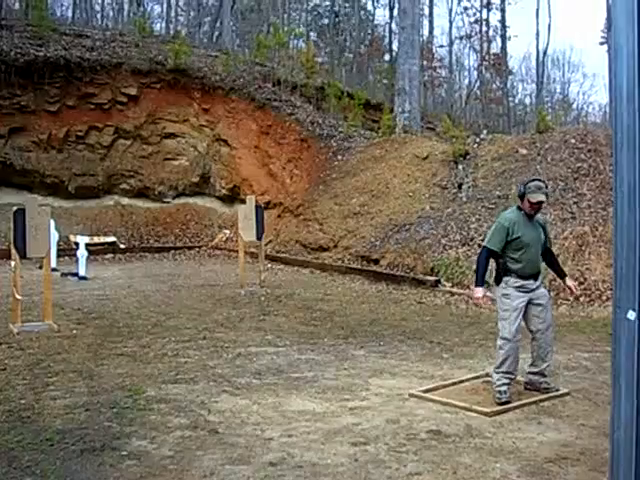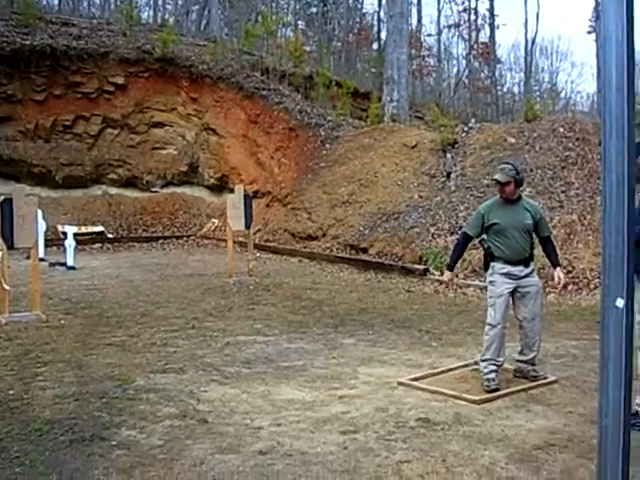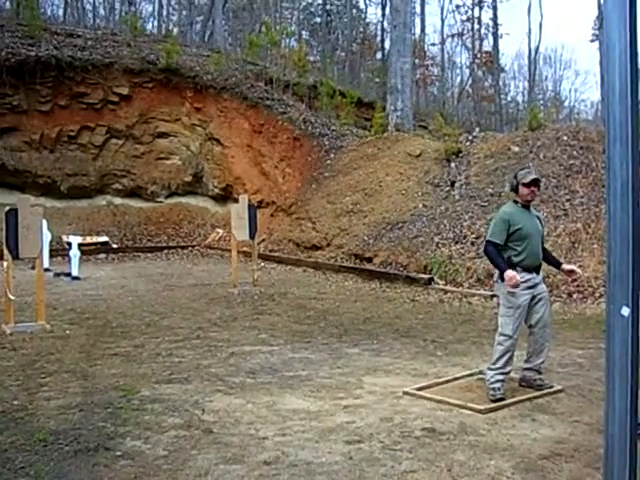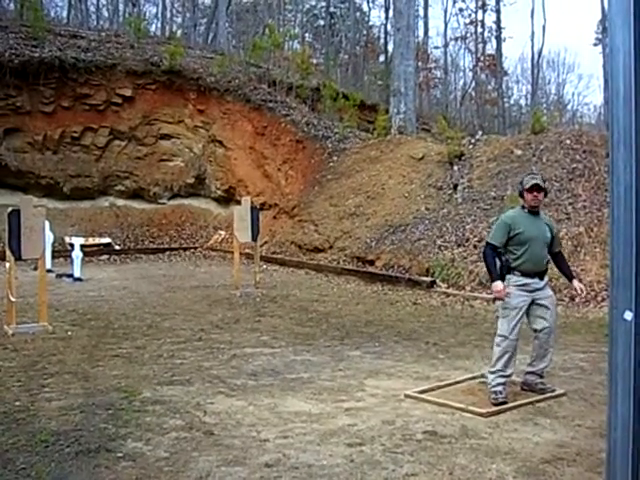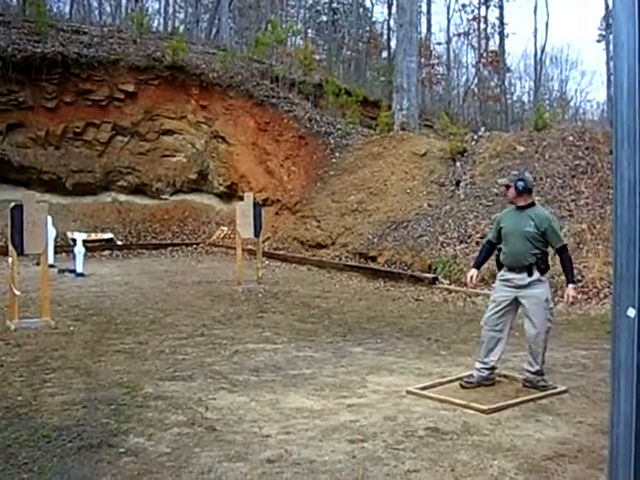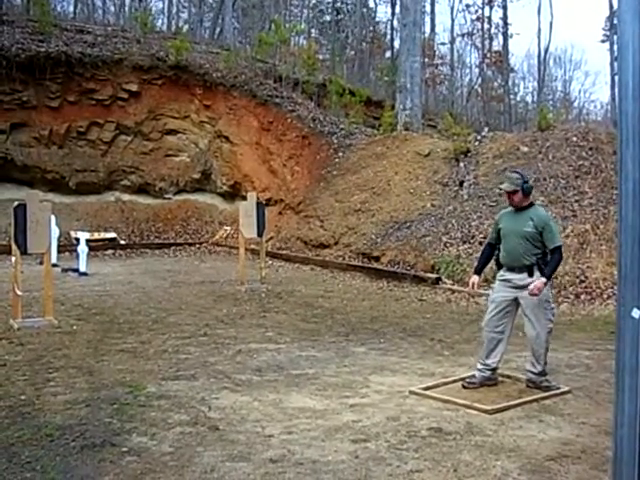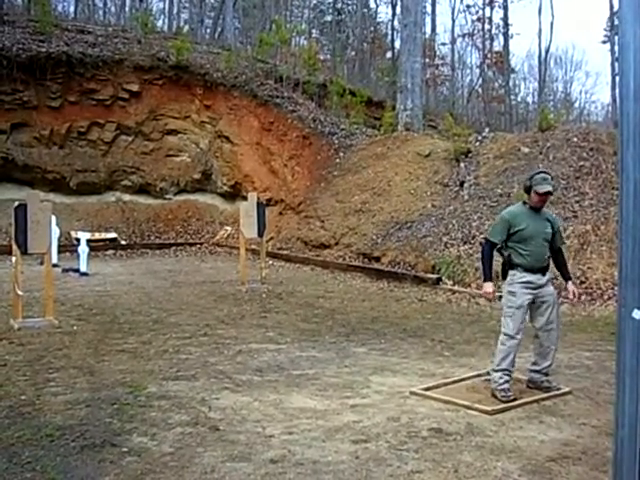
dt=0.5s
person 1, frame 1
left shoulder: (540, 223)
right shoulder: (507, 221)
left elbow: (546, 252)
right elbow: (486, 253)
left wrist: (563, 277)
right wrist: (479, 285)
left hip: (536, 284)
right hip: (511, 285)
left knee: (543, 331)
right knee: (509, 336)
left ankle: (536, 377)
right ankle: (501, 383)
person 1, frame 2
left shoulder: (532, 208)
right shoulder: (487, 209)
left elbow: (545, 239)
right elbow: (465, 238)
left wrist: (556, 266)
right wrist: (450, 268)
left hip: (527, 271)
right hip: (499, 272)
left knee: (531, 321)
right knee: (495, 322)
left ankle: (525, 365)
right ankle: (489, 371)
person 1, frame 3
left shoulder: (535, 216)
right shoulder: (506, 214)
right elbow: (490, 248)
left wrist: (561, 266)
right wrist: (505, 271)
left hip: (537, 279)
right hip: (516, 280)
left knee: (541, 328)
right knee: (508, 332)
left ankle: (530, 373)
right ankle: (495, 380)
person 1, frame 4
left shoulder: (547, 223)
right shoulder: (509, 219)
left elbow: (556, 253)
right elbow: (489, 249)
left wrist: (572, 279)
right wrist: (496, 279)
left hip: (541, 284)
right hip: (515, 283)
left knee: (546, 332)
right knee: (507, 335)
left ankle: (533, 378)
right ankle: (497, 386)
person 1, frame 5
left shoulder: (543, 217)
right shoulder: (504, 216)
left elbow: (562, 250)
right elbow: (490, 243)
left wrist: (570, 282)
right wrist: (475, 267)
left hip: (534, 280)
right hip: (506, 278)
left knee: (538, 331)
right knee: (492, 325)
left ankle: (533, 375)
right ankle: (484, 371)
person 1, frame 6
left shoulder: (542, 218)
right shoulder: (503, 216)
left elbow: (556, 252)
right elbow: (491, 245)
left wrist: (543, 279)
right wrist: (477, 272)
left hip: (533, 279)
right hip: (505, 278)
left knee: (539, 332)
right knee: (493, 326)
left ankle: (536, 375)
right ankle: (486, 372)
person 1, frame 7
left shoulder: (550, 218)
right shoulder: (510, 215)
left elbow: (557, 251)
right elbow: (488, 246)
left wrist: (568, 280)
right wrist: (487, 280)
left hip: (544, 280)
right hip: (518, 280)
left knee: (548, 330)
right knee: (511, 333)
left ankle: (538, 376)
right ankle: (500, 381)
